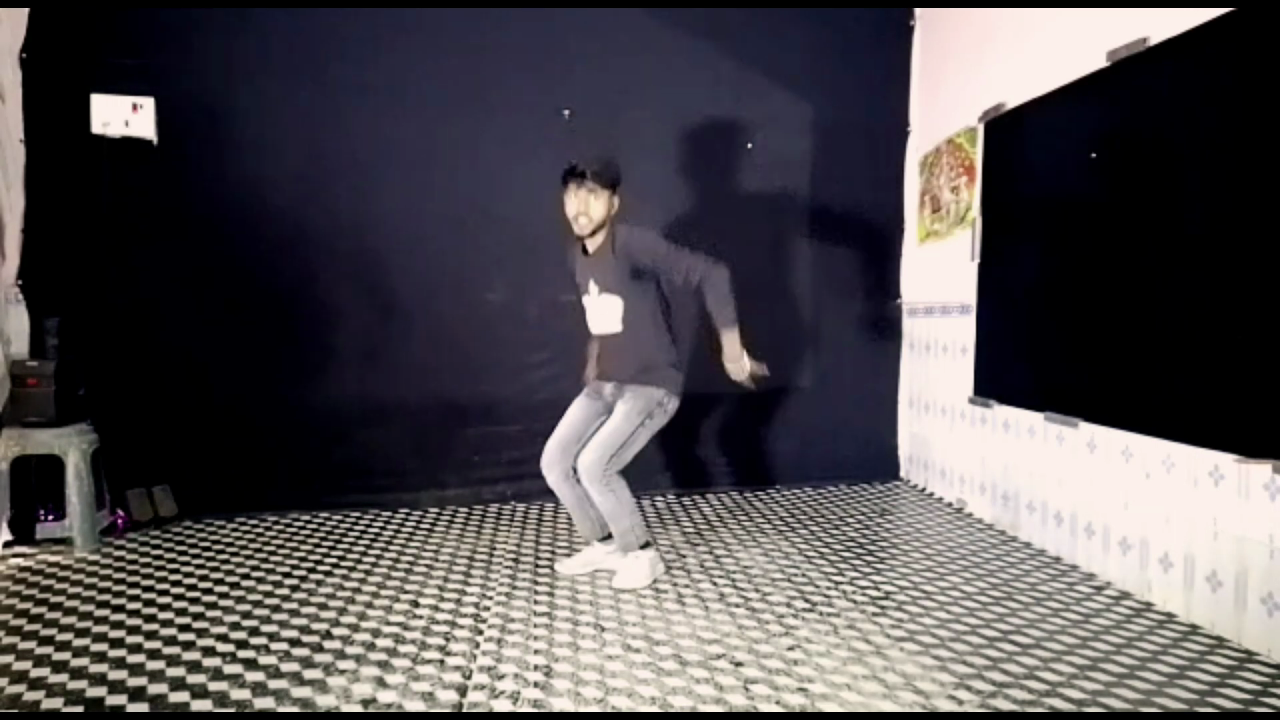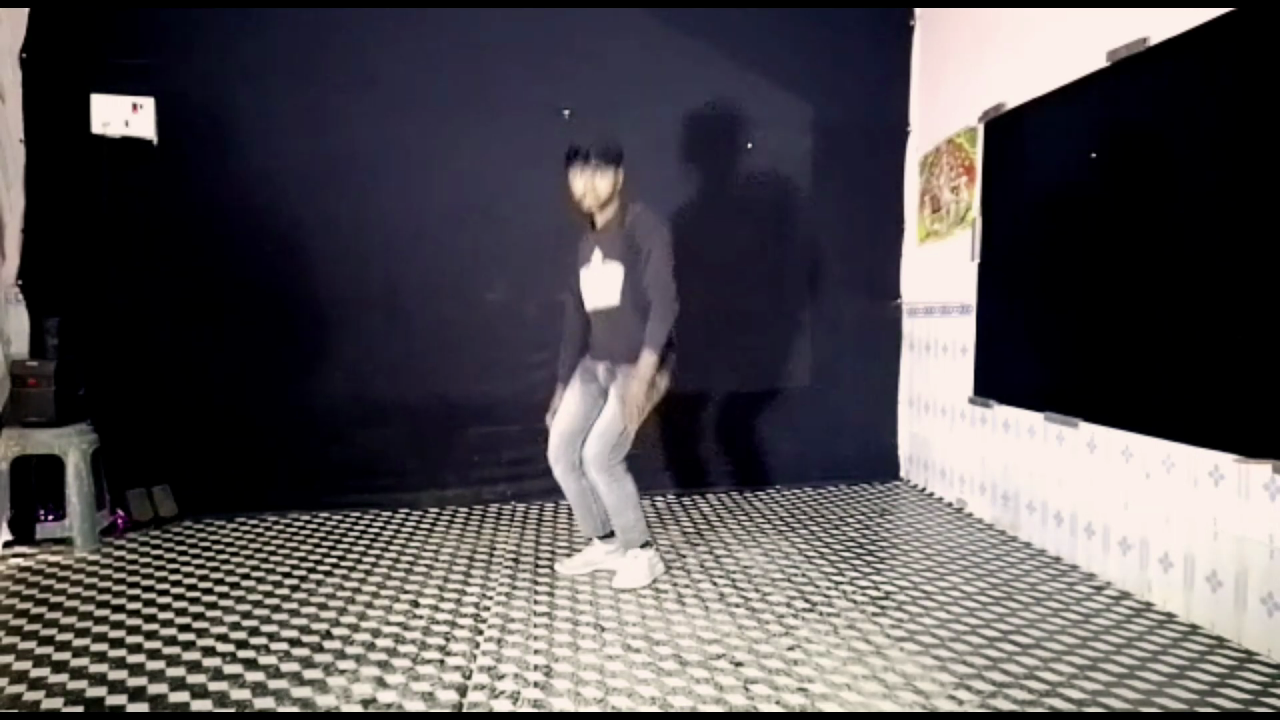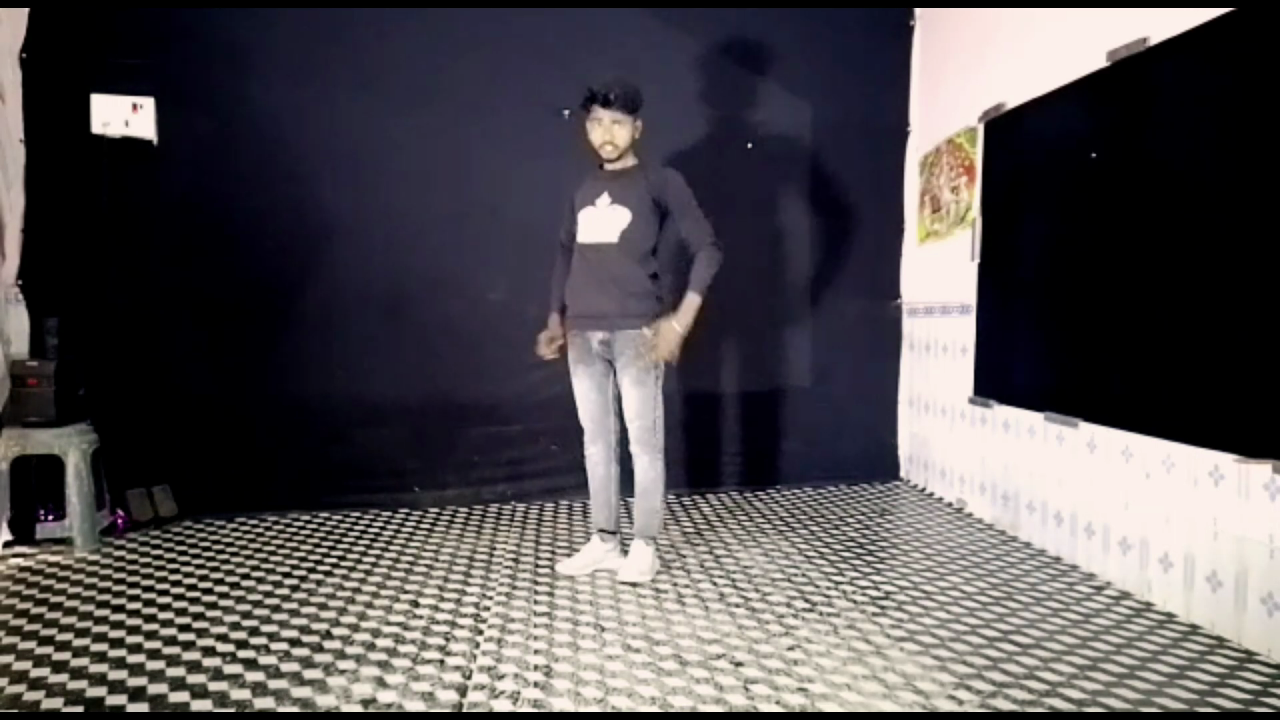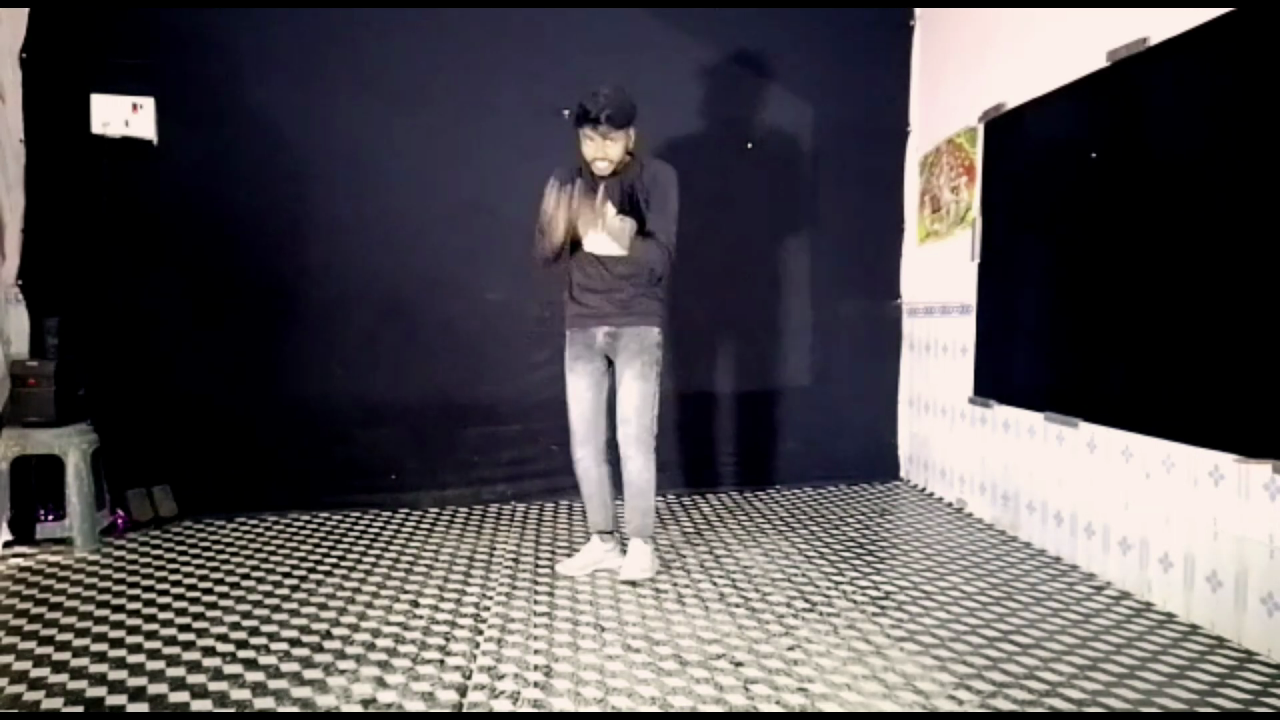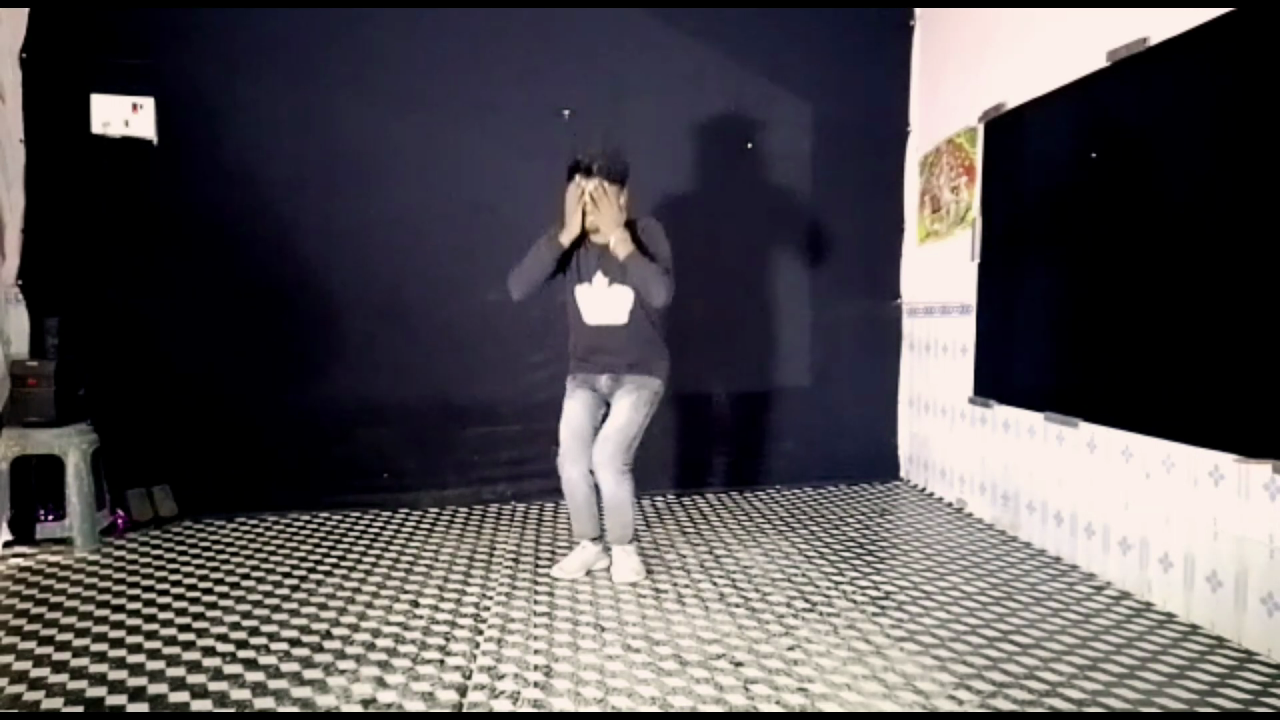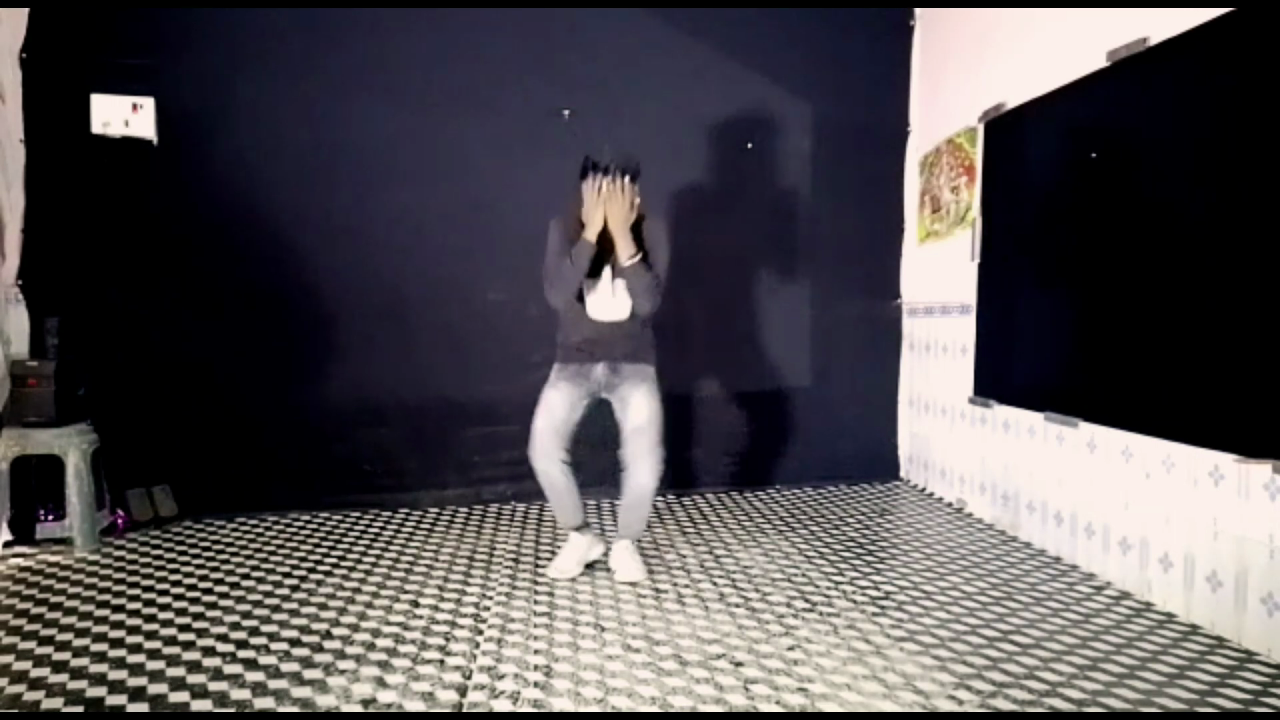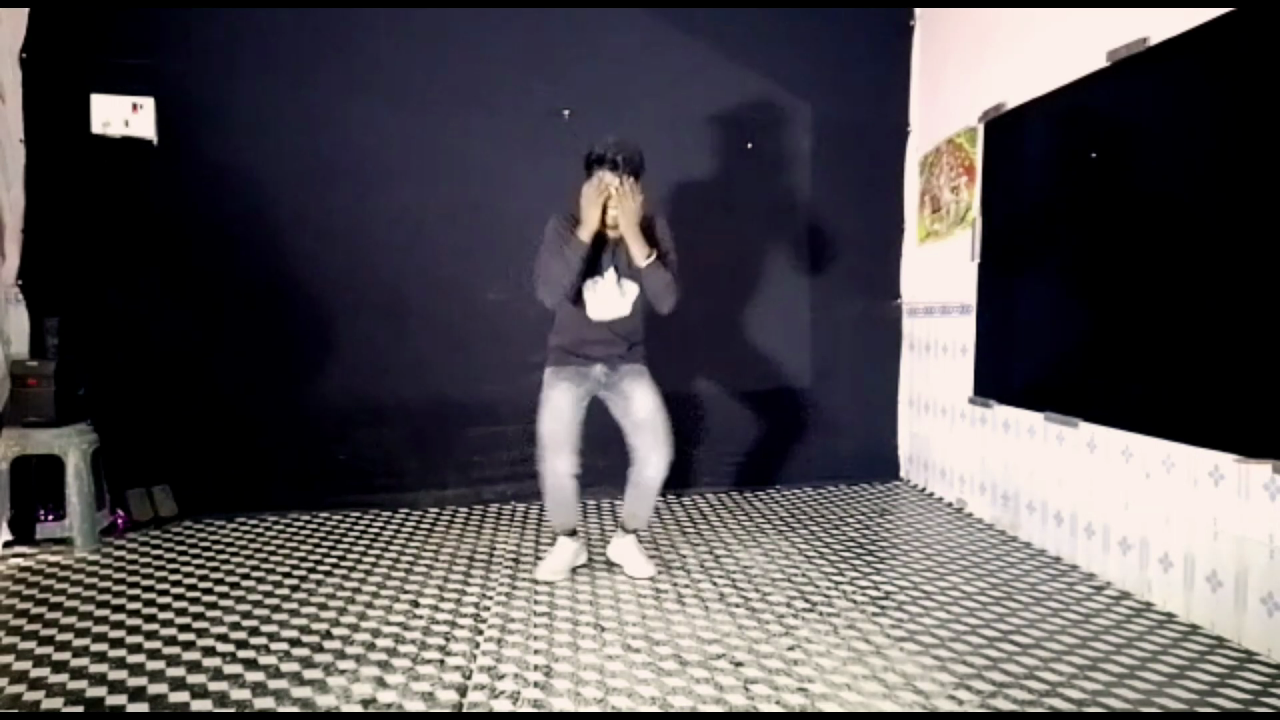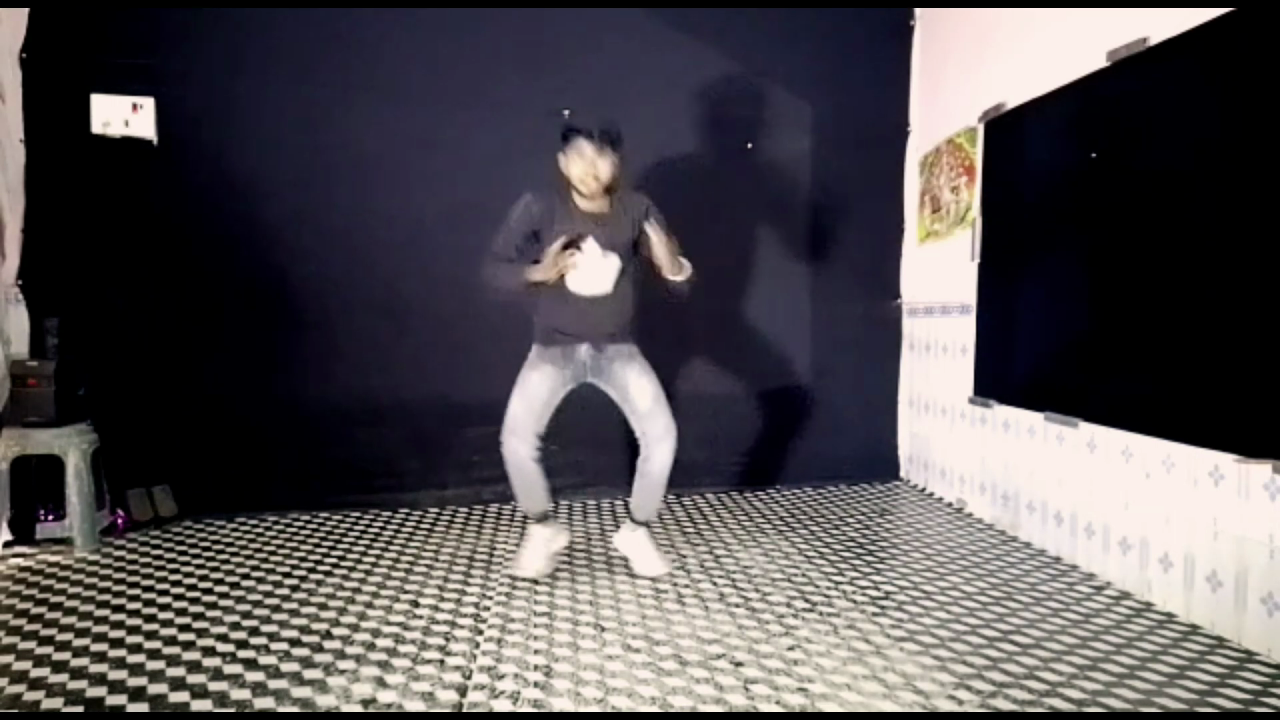
dt=0.3s
person 1, frame 1
left shoulder: (633, 244)
right shoulder: (579, 255)
left elbow: (709, 275)
left wrist: (731, 346)
left hip: (652, 386)
right hip: (605, 384)
left knee: (595, 465)
right knee: (554, 462)
left ankle: (642, 553)
right ankle: (603, 544)
person 1, frame 2
left shoulder: (644, 224)
right shoulder: (585, 242)
left elbow: (663, 301)
right elbow: (577, 319)
left wrist: (646, 374)
right wrist: (562, 392)
left hip: (636, 368)
right hip: (593, 365)
left knee: (597, 456)
right knee: (560, 452)
left ankle: (642, 552)
right ankle: (602, 544)
person 1, frame 3
left shoulder: (661, 182)
right shoulder: (583, 190)
left elbow: (707, 250)
left wrist: (680, 320)
right wrist: (556, 319)
left hip: (635, 331)
right hip: (583, 332)
left knee: (644, 440)
right knee: (596, 440)
left ankle: (644, 546)
right ankle: (604, 542)
person 1, frame 4
left shoulder: (655, 176)
right shoulder: (568, 183)
left elbow: (658, 258)
right elbow: (547, 254)
left wrist: (613, 227)
right wrist: (555, 231)
left hip: (638, 329)
right hip: (583, 329)
left knee: (635, 439)
right knee: (584, 440)
left ankle: (639, 543)
right ankle: (602, 542)
person 1, frame 5
left shoulder: (646, 232)
right shoulder: (566, 239)
left elbow: (661, 295)
right elbow: (518, 288)
left wrist: (617, 235)
right wrist: (568, 232)
left hip: (640, 373)
right hip: (585, 373)
left knee: (607, 457)
right knee: (571, 459)
left ankle: (623, 546)
right ankle: (590, 545)
person 1, frame 6
left shoulder: (649, 234)
right shoulder: (566, 229)
left elbow: (647, 304)
right elbow: (561, 298)
left wrist: (621, 236)
right wrist: (593, 232)
left hip: (632, 365)
right hip: (574, 364)
left knee: (643, 456)
right knee: (544, 450)
left ankle: (626, 544)
right ankle: (581, 537)
person 1, frame 7
left shoulder: (651, 230)
right shoulder: (565, 228)
left elbow: (666, 301)
right elbow: (551, 295)
left wrist: (633, 235)
right wrist: (588, 228)
left hip: (626, 364)
right hip: (569, 363)
left knee: (655, 453)
right knee: (558, 459)
left ankle: (627, 538)
right ankle: (567, 542)
person 1, frame 8
left shoulder: (636, 209)
right shoulder: (539, 207)
left elbow: (676, 270)
right elbow: (495, 261)
left wrist: (672, 265)
right wrist: (541, 271)
left hip: (615, 347)
right hip: (554, 347)
left knee: (662, 436)
right knee: (516, 437)
left ankle: (636, 530)
right ankle: (544, 528)
